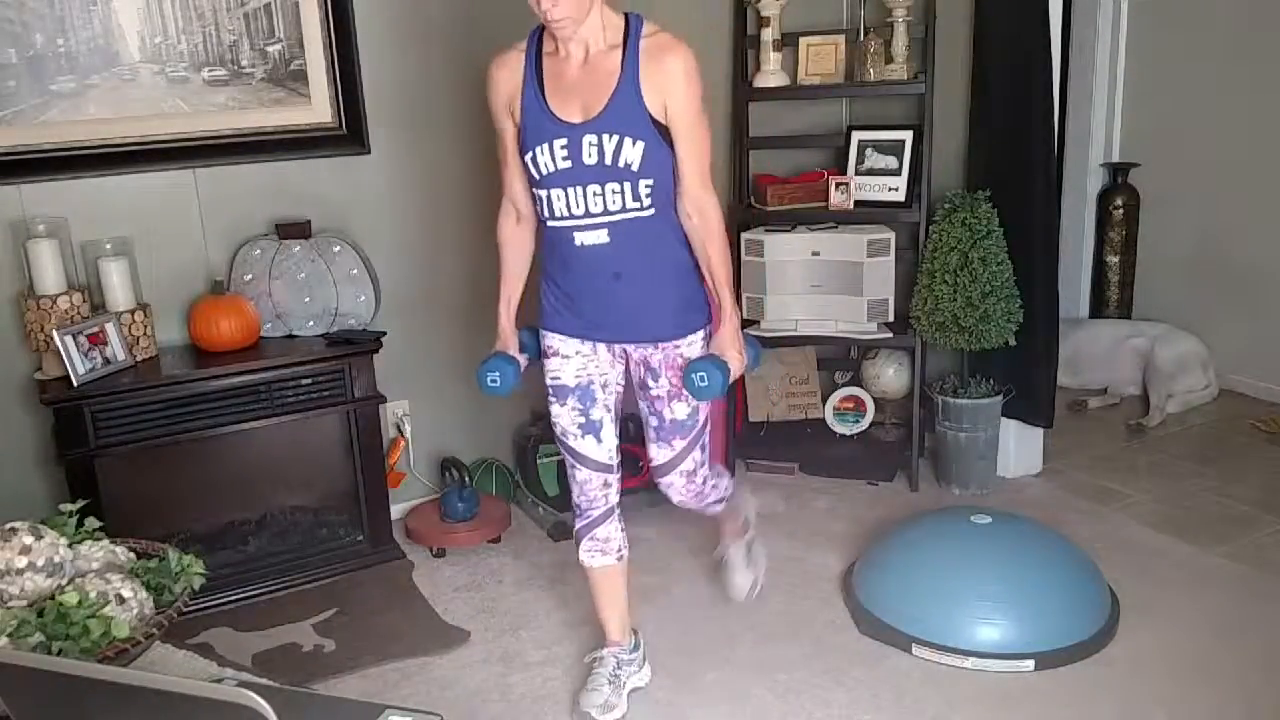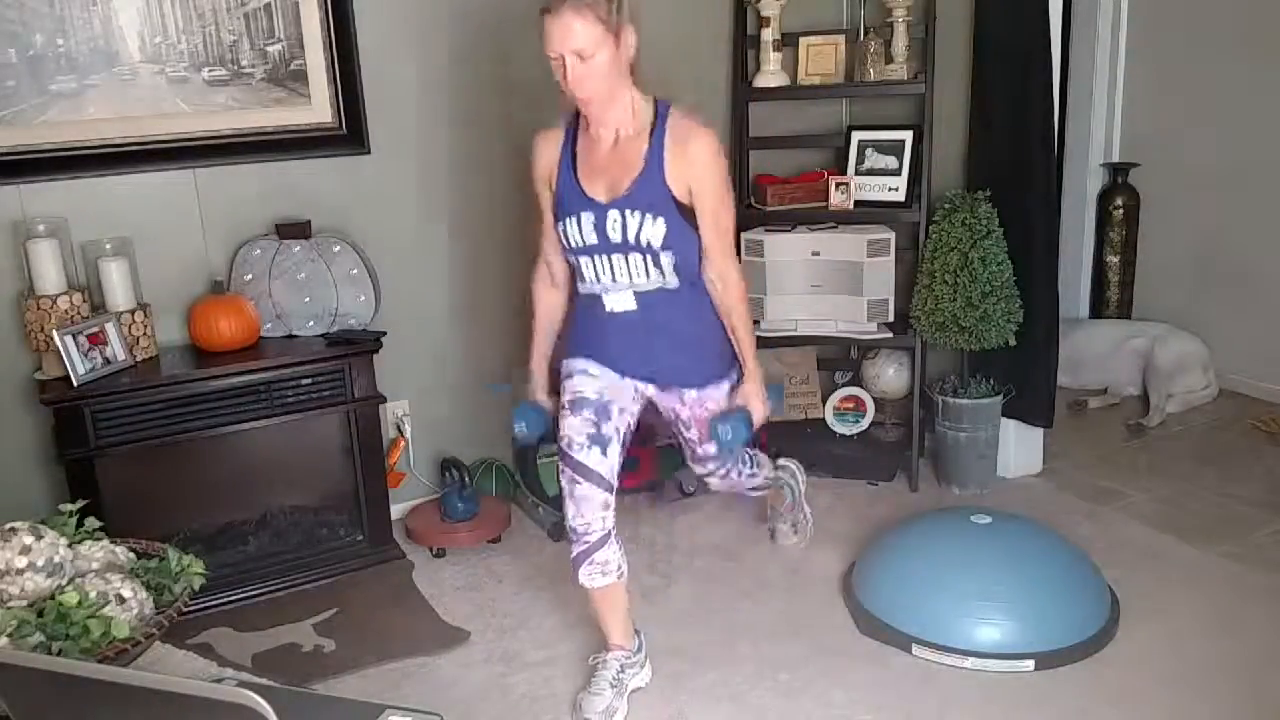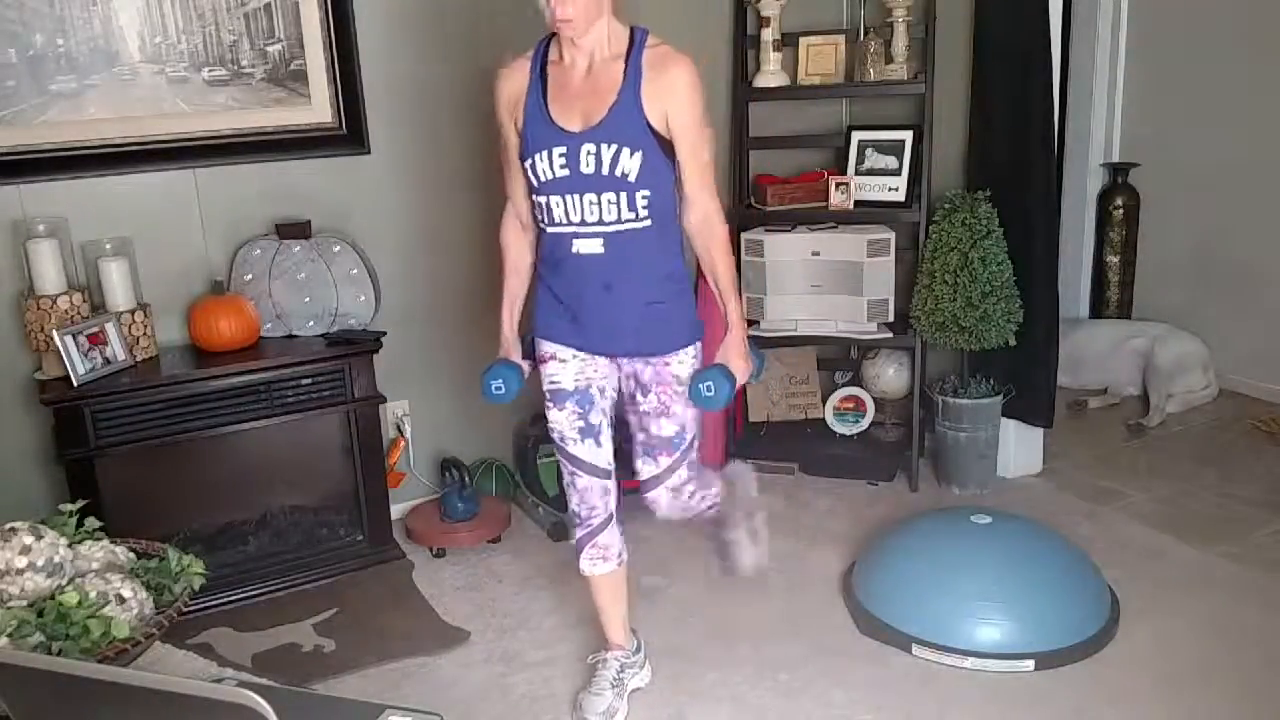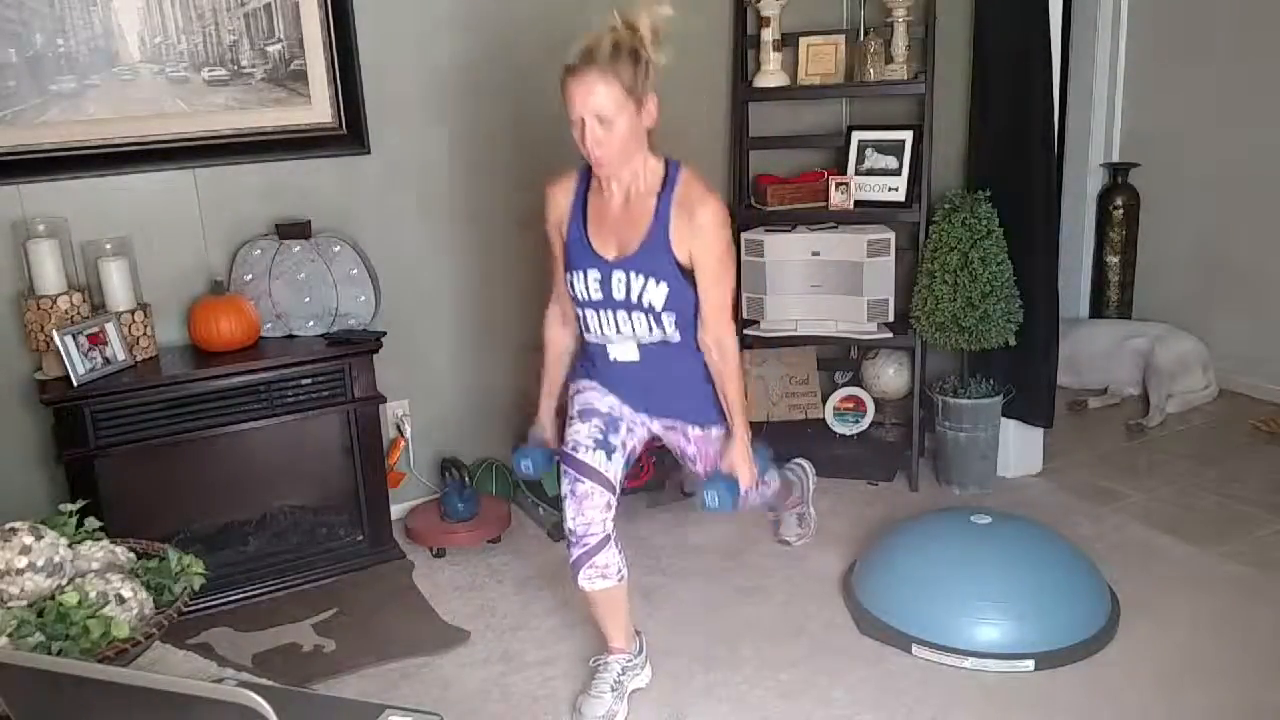
dt=0.3s
person 1, frame 1
left shoulder: (662, 59)
right shoulder: (511, 74)
left elbow: (697, 201)
right elbow: (518, 210)
left wrist: (729, 318)
right wrist: (505, 318)
left hip: (666, 318)
right hip: (572, 326)
left knee: (683, 478)
right knee: (591, 488)
left ankle: (736, 523)
right ankle: (619, 648)
person 1, frame 2
left shoulder: (689, 146)
right shoulder: (550, 152)
left elbow: (722, 267)
right elbow: (552, 269)
left wrist: (750, 371)
right wrist: (537, 368)
left hip: (688, 357)
right hip: (596, 360)
left knee: (720, 474)
right knee: (584, 507)
left ankle: (777, 481)
right ankle: (620, 653)
person 1, frame 3
left shoulder: (665, 73)
right shoulder: (517, 83)
left elbow: (702, 211)
right elbow: (520, 218)
left wrist: (734, 326)
right wrist: (508, 330)
left hip: (658, 329)
right hip: (567, 332)
left knee: (667, 492)
right knee: (588, 498)
left ankle: (731, 496)
right ankle: (621, 653)
person 1, frame 4
left shoulder: (692, 210)
right shoulder: (564, 200)
left elbow: (718, 333)
right elbow: (563, 311)
left wrist: (739, 439)
right wrist: (546, 408)
left hip: (688, 394)
right hip: (603, 388)
right knee: (584, 518)
left ankle: (787, 483)
right ankle: (622, 655)
